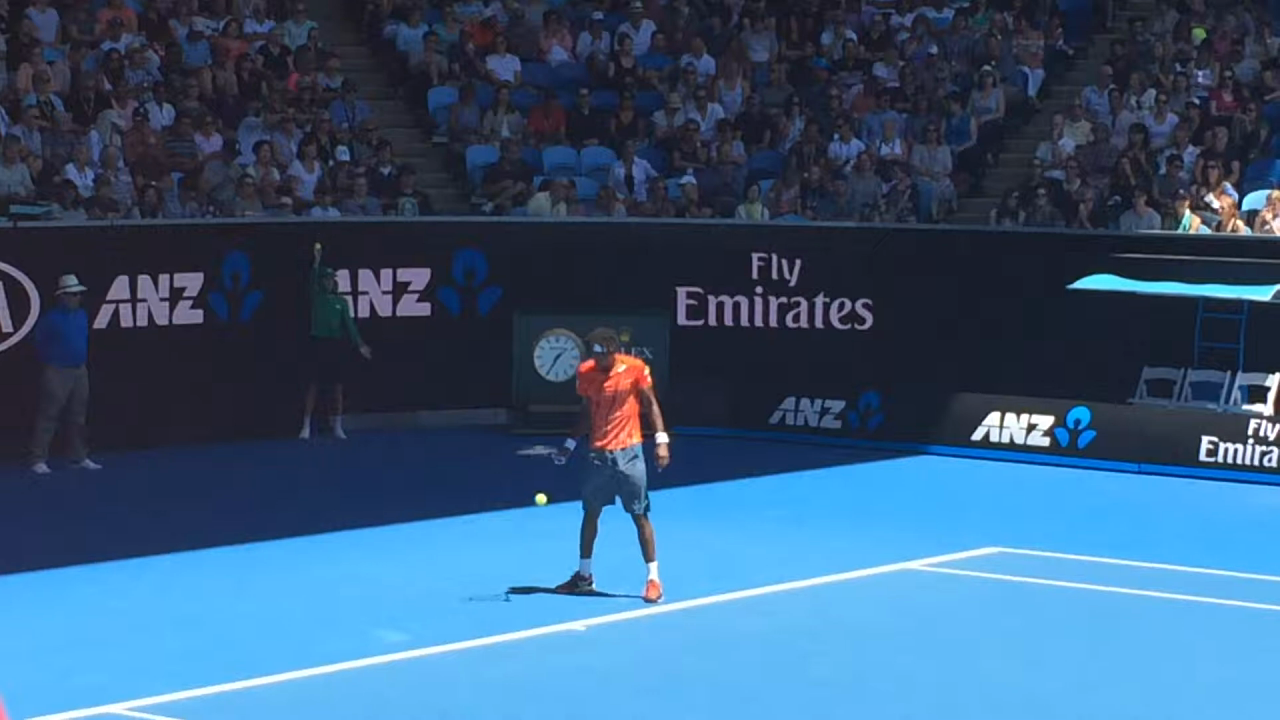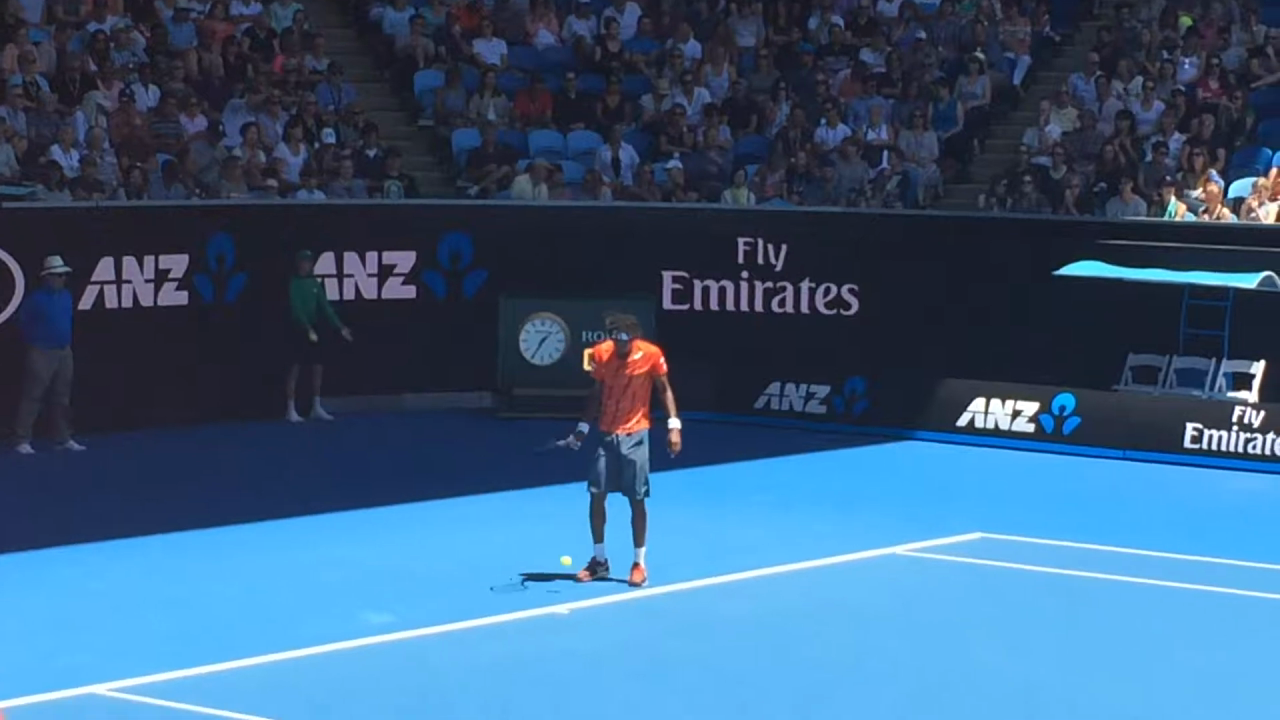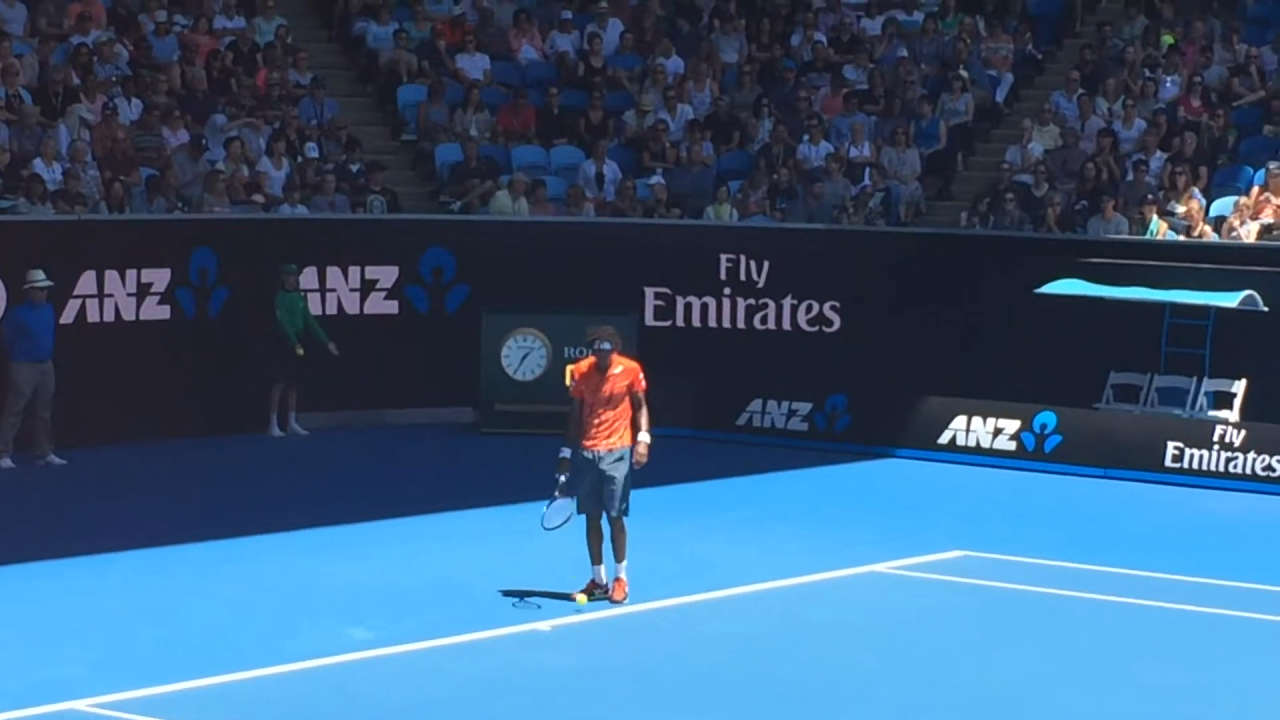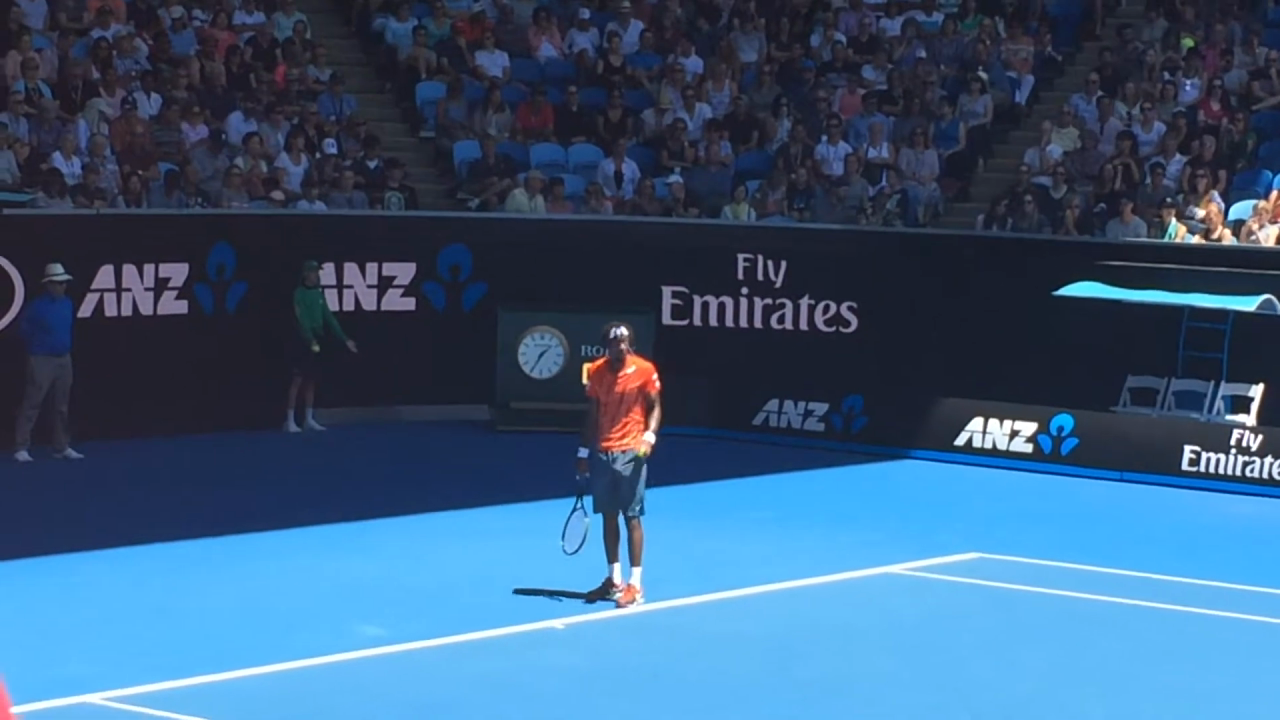
dt=0.4s
person 1, frame 1
left shoulder: (635, 368)
right shoulder: (585, 372)
left elbow: (651, 404)
left wrist: (662, 439)
right wrist: (570, 444)
left hip: (629, 451)
right hip: (599, 453)
left knee: (640, 515)
right knee: (590, 512)
left ankle: (653, 579)
right ankle: (584, 575)
person 1, frame 2
left shoulder: (651, 355)
right shoulder: (600, 353)
left elbow: (665, 390)
right elbow: (597, 393)
left wrist: (674, 424)
right wrist: (583, 427)
left hip: (635, 436)
right hip: (607, 435)
left knee: (636, 499)
right knee: (596, 495)
left ankle: (639, 562)
right ankle: (599, 560)
person 1, frame 3
left shoulder: (631, 370)
right shoulder: (579, 371)
left elbow: (640, 406)
right elbow: (576, 413)
left wrist: (643, 438)
right wrist: (566, 453)
left hip: (617, 452)
right hip: (586, 452)
left knee: (615, 516)
right knee: (591, 516)
left ankle: (620, 578)
right ankle: (598, 581)
person 1, frame 4
left shoulder: (645, 370)
right shoulder: (595, 371)
left elbow: (655, 407)
right elbow: (593, 415)
left wrist: (649, 437)
right wrist: (583, 452)
left hip: (631, 453)
right hip: (602, 453)
left knee: (632, 517)
right knee: (608, 516)
left ankle: (635, 585)
right ankle: (614, 580)
person 2, frame 1
left shoulder: (82, 315)
right shoulder: (51, 318)
right elbow: (40, 342)
right wrist: (51, 362)
left hip: (80, 371)
right hip: (57, 372)
left knee: (78, 417)
right knee: (49, 417)
left ankle: (79, 458)
right ankle: (39, 460)
person 2, frame 2
left shoulder: (67, 296)
right shoulder: (36, 299)
right elbow: (25, 323)
right wrist: (36, 342)
left hip: (64, 352)
right hip: (42, 353)
left knee: (62, 398)
right knee: (33, 397)
left ankle: (64, 439)
right ankle: (23, 441)
person 2, frame 3
left shoulder: (49, 310)
right shoulder: (18, 312)
right wrist: (18, 355)
left hip: (46, 366)
right hip: (23, 367)
left knee: (44, 412)
left ankle: (44, 453)
person 2, frame 4
left shoulder: (68, 304)
right shoulder: (37, 306)
right elbow: (25, 330)
right wrist: (37, 349)
left hip: (64, 360)
right hip: (42, 361)
left knee: (62, 406)
right knee: (32, 405)
left ankle: (62, 447)
right ankle: (21, 448)
person 3, frame 1
left shoulder: (341, 301)
right shoulder: (317, 296)
left elbow: (349, 324)
right elbow: (313, 281)
left wrist: (359, 344)
right wrist: (317, 261)
left hip: (337, 345)
right hip: (318, 344)
left knee: (338, 388)
right knee: (313, 387)
left ankle: (338, 427)
right ankle: (306, 427)
person 3, frame 2
left shoulder: (315, 283)
right shoulder: (294, 283)
left elbow: (325, 307)
right elbow: (296, 308)
left wrist: (340, 327)
right wrist: (308, 329)
left hip: (314, 329)
right hip: (299, 330)
left knee: (318, 368)
right knee: (294, 370)
left ankle: (316, 408)
right ankle: (291, 410)
person 3, frame 3
left shoulder: (300, 297)
right shoulder: (280, 298)
left elbow: (310, 321)
right elbow: (284, 323)
left wrist: (326, 341)
right wrist: (294, 343)
left hip: (299, 344)
right hip: (285, 345)
left knee: (293, 384)
right knee: (279, 384)
left ankle: (292, 423)
right ankle: (273, 425)
person 3, frame 4
left shoulder: (319, 294)
right shoulder: (299, 294)
left elbow: (329, 318)
right elbow: (302, 320)
left wrist: (345, 339)
right wrist: (311, 340)
left hip: (318, 340)
right hip: (304, 341)
left knee: (311, 380)
right knee: (298, 379)
left ankle: (309, 419)
right ankle: (290, 421)
